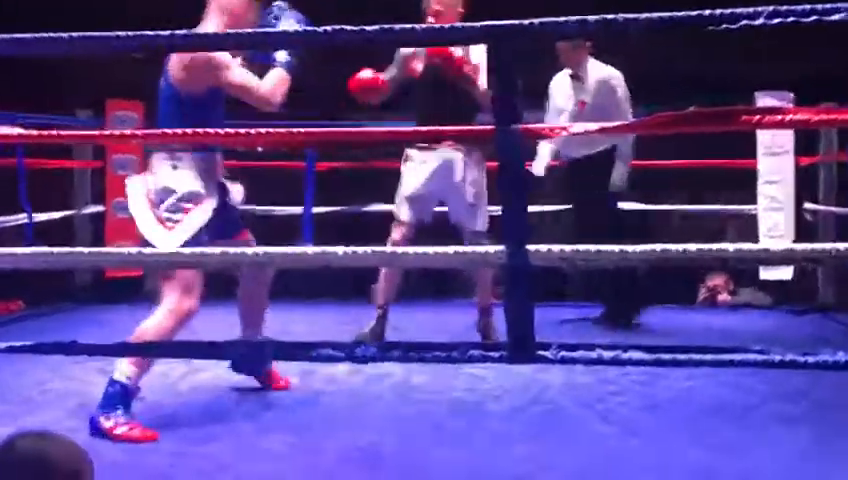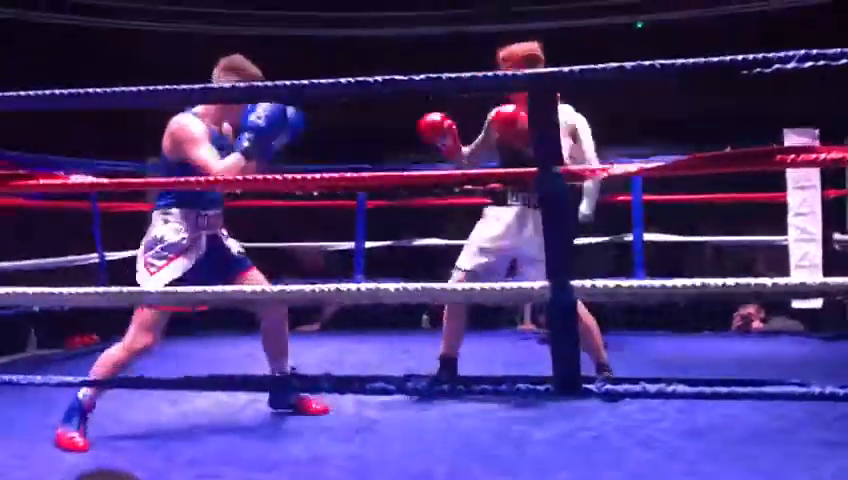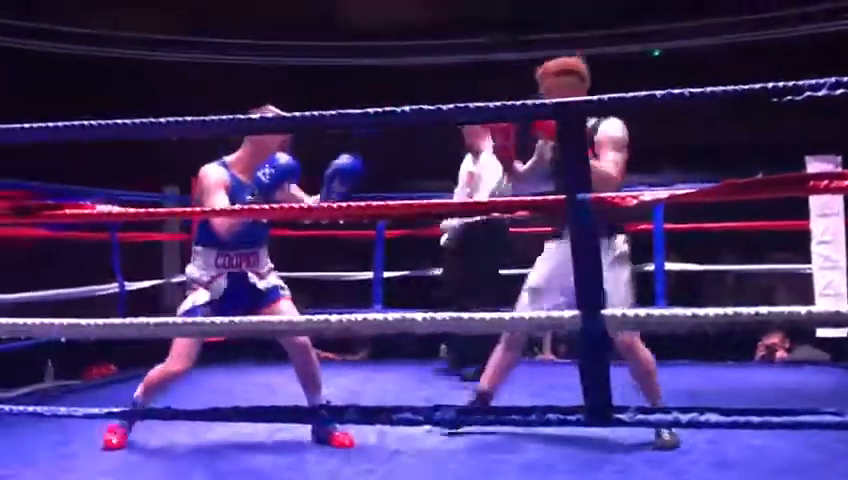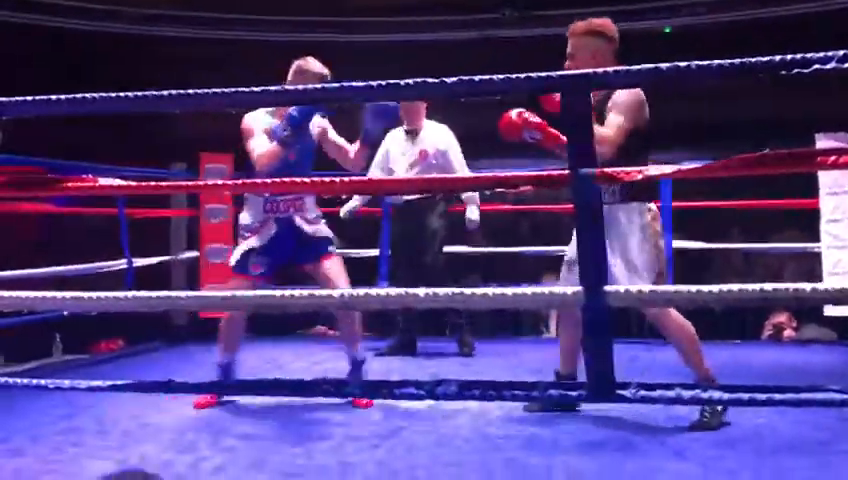
dt=0.7s
person 1, frame 1
left shoulder: (206, 46)
right shoulder: (203, 51)
left elbow: (235, 75)
right elbow: (268, 98)
right wrist: (285, 51)
left hip: (204, 180)
right hip: (180, 183)
left knee: (260, 271)
right knee: (182, 300)
left ankle: (251, 357)
right ankle: (112, 407)
person 1, frame 2
left shoulder: (223, 129)
right shoulder: (185, 126)
left elbow: (246, 173)
right elbow: (222, 176)
left wrist: (269, 142)
right wrist: (252, 138)
left hip: (213, 238)
right hip: (176, 242)
left knee: (274, 309)
right knee: (141, 339)
left ankle: (284, 392)
right ankle: (75, 416)
person 1, frame 3
left shoulder: (273, 176)
right shoulder: (213, 175)
right elbow: (223, 228)
right wrist: (258, 193)
left hip: (257, 274)
right hip: (212, 278)
left knee: (301, 344)
right knee: (177, 365)
left ankle: (323, 424)
right ankle: (127, 416)
person 1, frame 4
left shoulder: (318, 124)
right shoulder: (257, 120)
left elbow: (355, 164)
right elbow: (261, 164)
left wrist: (371, 135)
right wrist: (292, 130)
left hip: (306, 221)
right hip: (264, 225)
right knee: (236, 306)
left ankle: (356, 372)
right ankle: (224, 380)
person 2, frame 1
left shoulder: (477, 54)
right shoulder: (411, 54)
left elbow: (490, 97)
right elbow: (380, 95)
left wrist: (459, 66)
right wrist: (369, 92)
left hip: (463, 157)
right hip: (423, 155)
left knee: (477, 240)
right knee: (400, 234)
left ankle: (485, 317)
right ankle: (378, 321)
person 2, frame 2
left shoulder: (562, 115)
right shoulder: (498, 119)
right elbow: (467, 161)
left wrist: (527, 141)
right wrist: (447, 143)
left hip: (542, 216)
right hip: (502, 215)
right knee: (458, 286)
left ankle: (604, 371)
right ankle: (447, 367)
person 2, frame 3
left shoulder: (609, 130)
right shoulder: (551, 136)
left elbow: (610, 183)
right elbow: (522, 178)
right wrist: (504, 149)
left hip: (603, 248)
right hip: (561, 247)
left knee: (625, 339)
right knee: (517, 330)
right ankle: (480, 403)
person 2, frame 4
left shoulder: (627, 95)
right shoulder: (591, 98)
left elbow: (606, 148)
right wrist: (543, 134)
left hip: (630, 213)
right hip: (597, 213)
left knee: (655, 308)
right knee: (569, 301)
left ankle: (711, 392)
right ankle: (565, 387)
person 3, frame 1
left shoulder: (608, 78)
right shoulder: (558, 82)
left elbow: (623, 125)
right elbow: (552, 125)
left wrist: (622, 166)
right wrist: (543, 158)
left hip: (600, 162)
right hip: (575, 164)
left knee: (604, 230)
right knee: (587, 232)
left ankle: (624, 303)
right ankle: (619, 303)
person 3, frame 2
left shoulder: (574, 122)
right shoulder: (540, 125)
left elbow: (591, 164)
left wrist: (590, 201)
right wrist: (521, 196)
left hip: (569, 198)
right hip: (547, 200)
left knee: (561, 259)
right knee: (550, 260)
right ankle: (560, 325)
person 3, frame 3
left shoulder: (495, 157)
right shoulder: (469, 158)
left elbow: (486, 196)
left wrist: (455, 221)
right wrist: (451, 230)
left hip: (486, 231)
right hip: (465, 231)
left knee: (481, 296)
right knee: (455, 292)
left ankle: (484, 362)
right ankle: (458, 356)
person 3, frame 4
left shoulder: (440, 134)
right shoulder: (392, 139)
left elbow: (460, 171)
right elbow: (377, 173)
left wrist: (472, 205)
right wrist: (355, 201)
left hip: (429, 208)
right hip: (401, 211)
left knee: (430, 271)
right knee: (403, 274)
left ankle: (462, 332)
right ankle: (406, 337)
